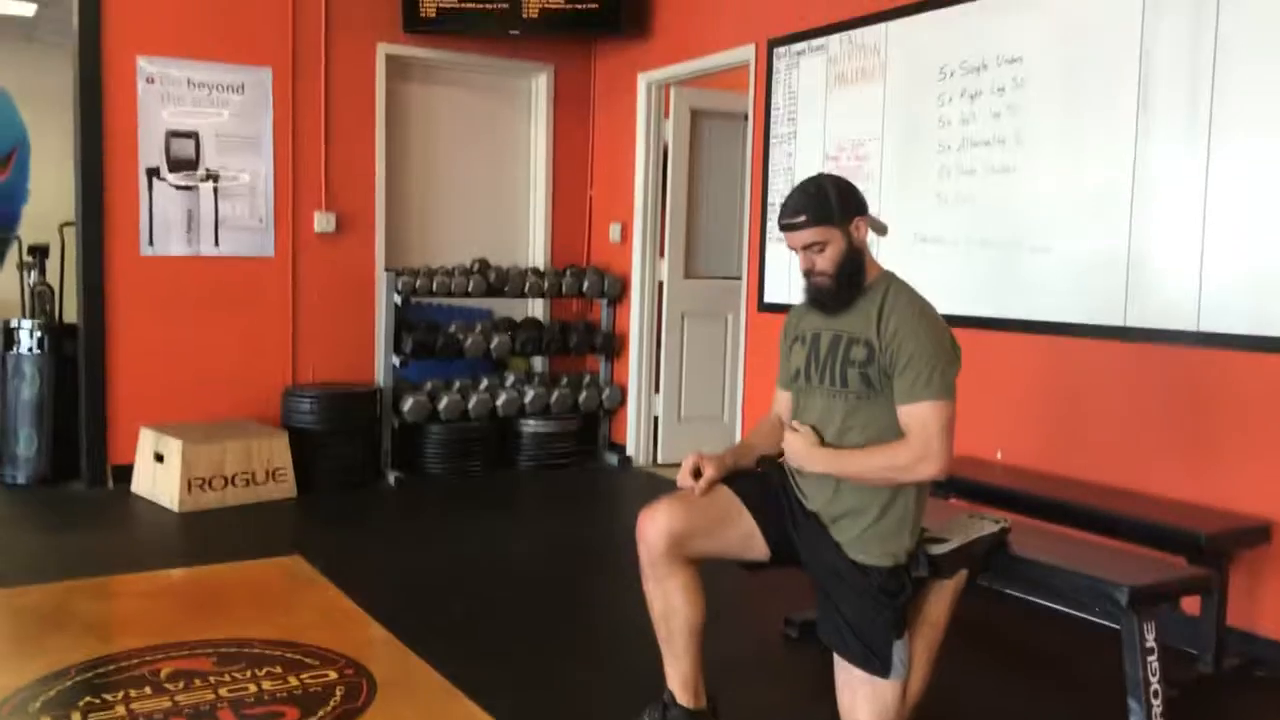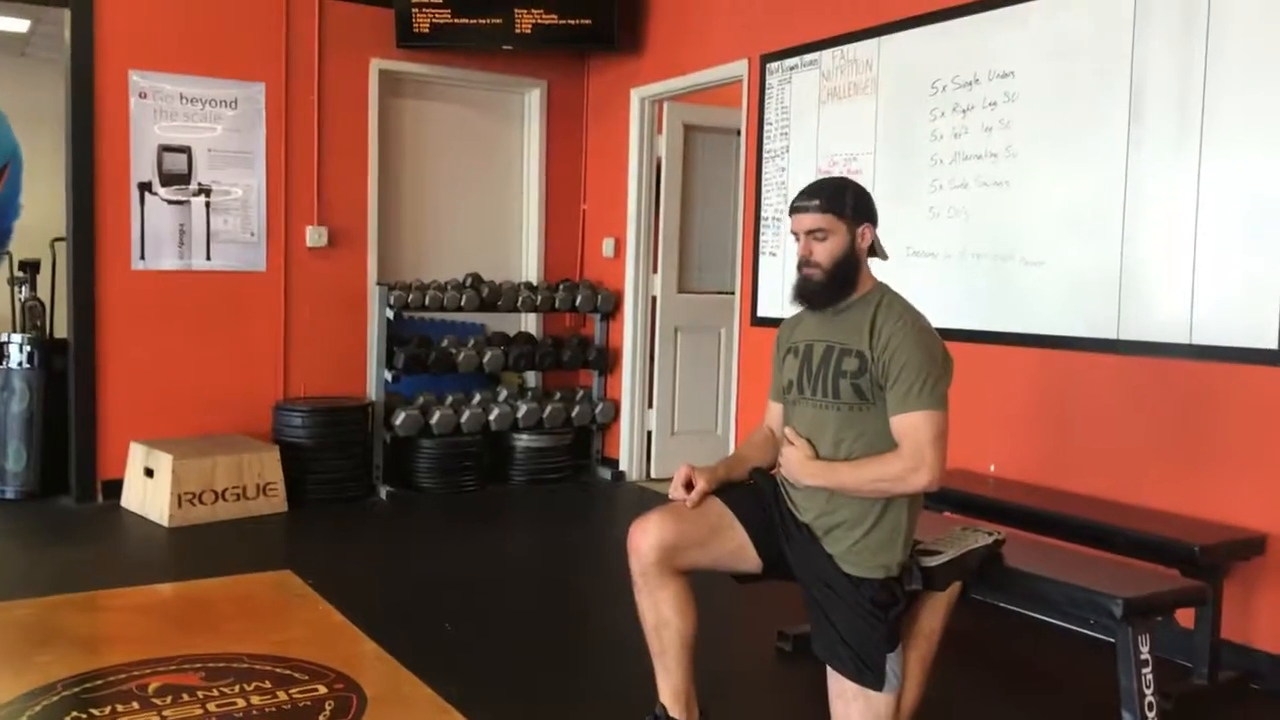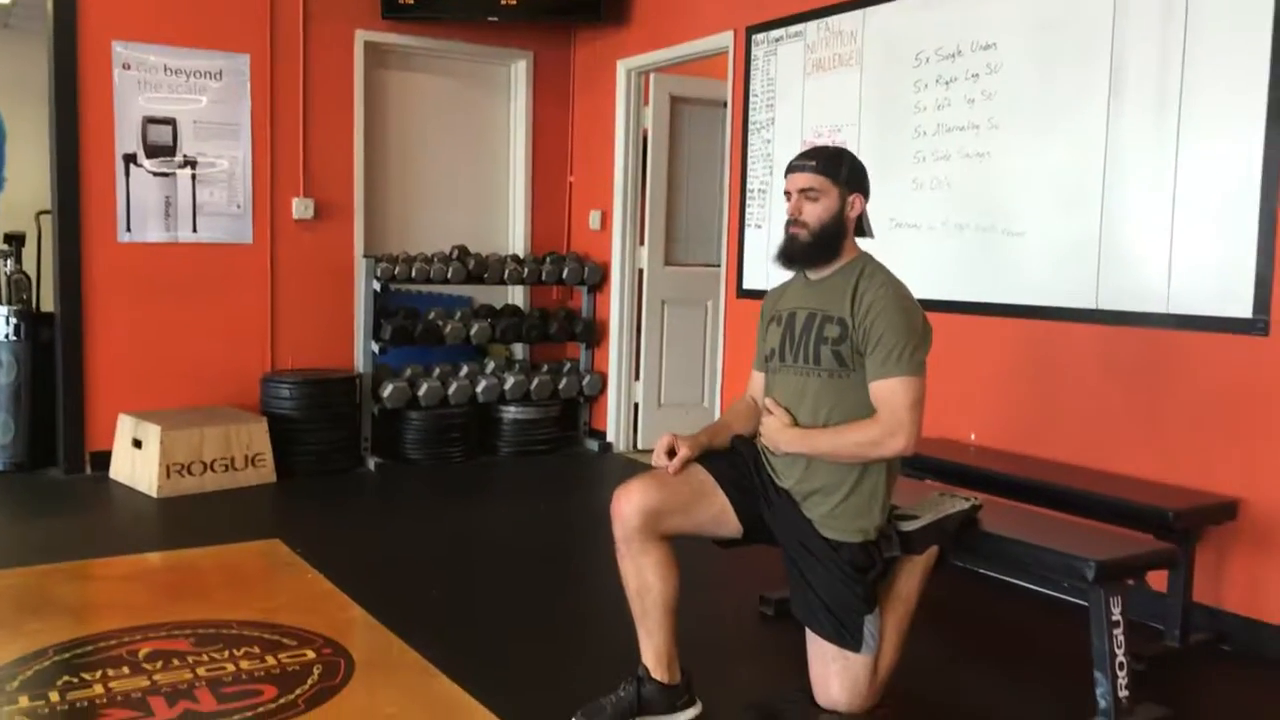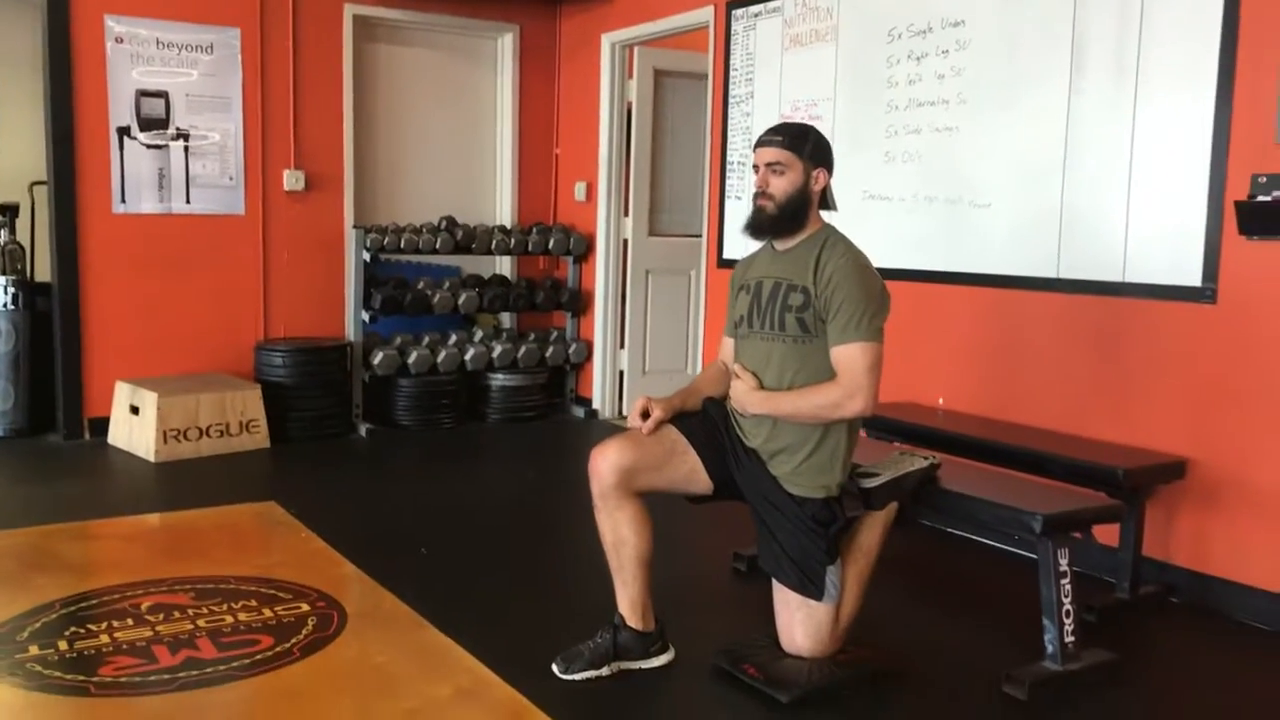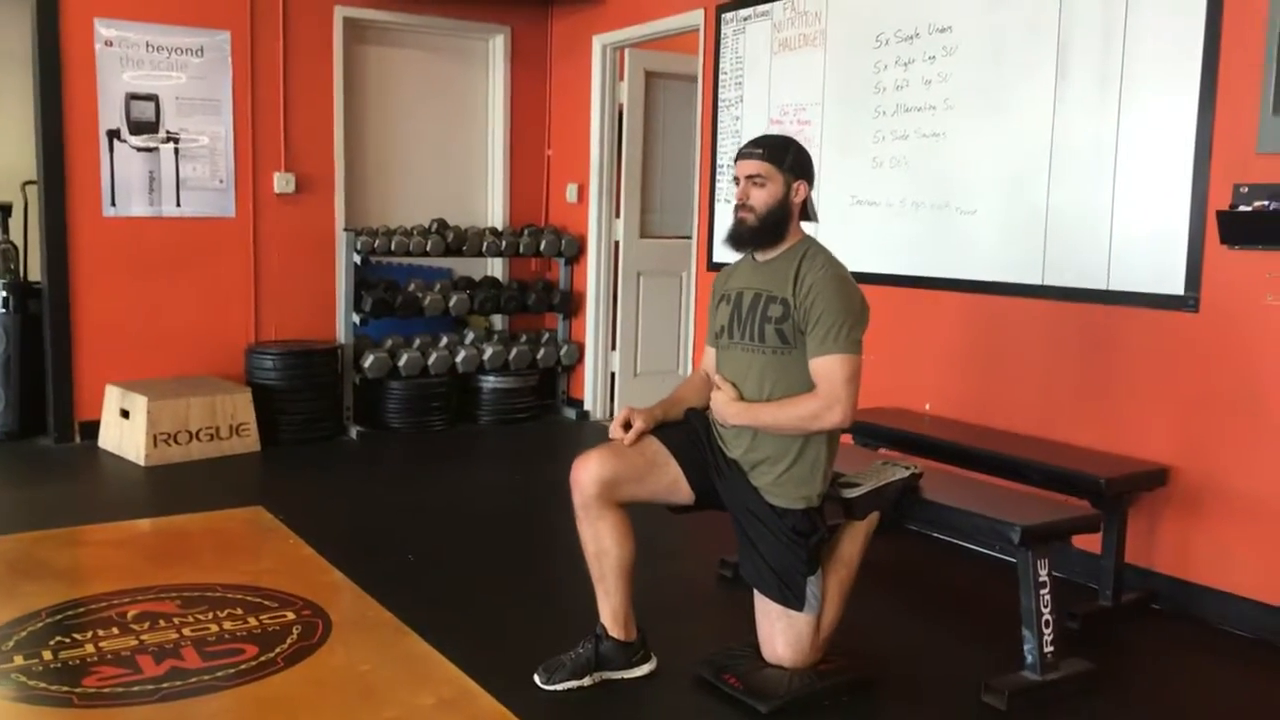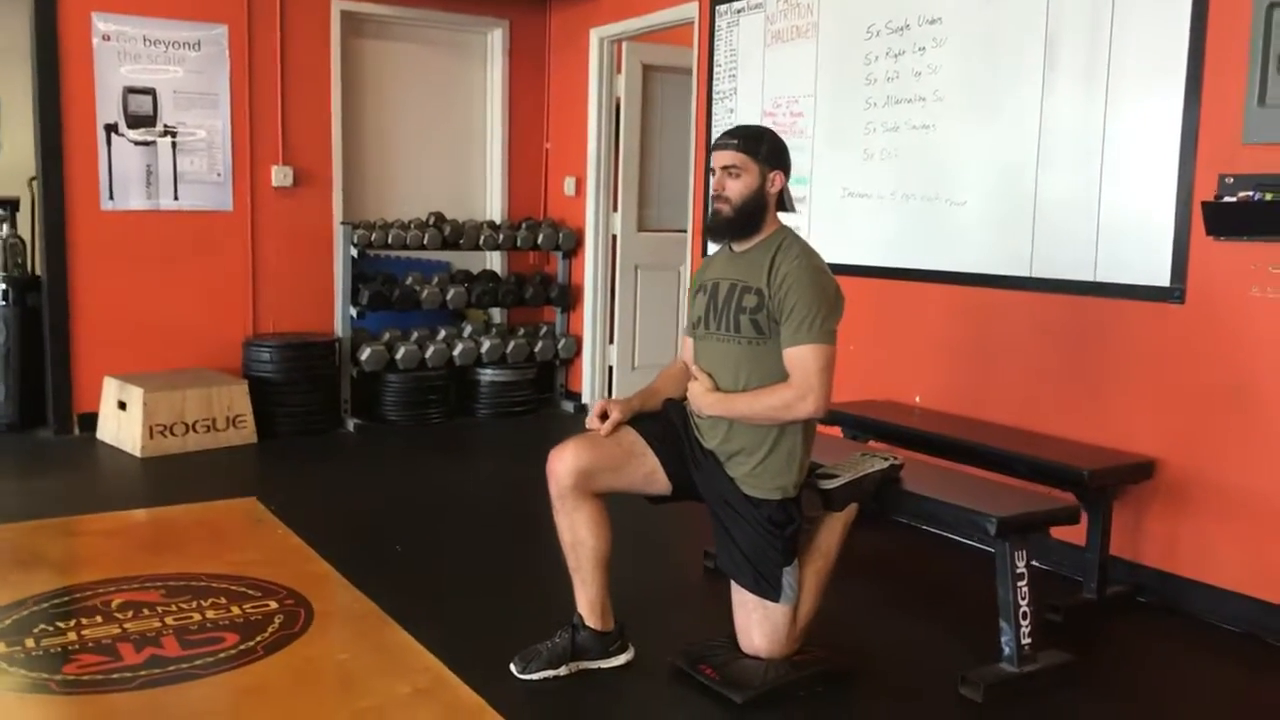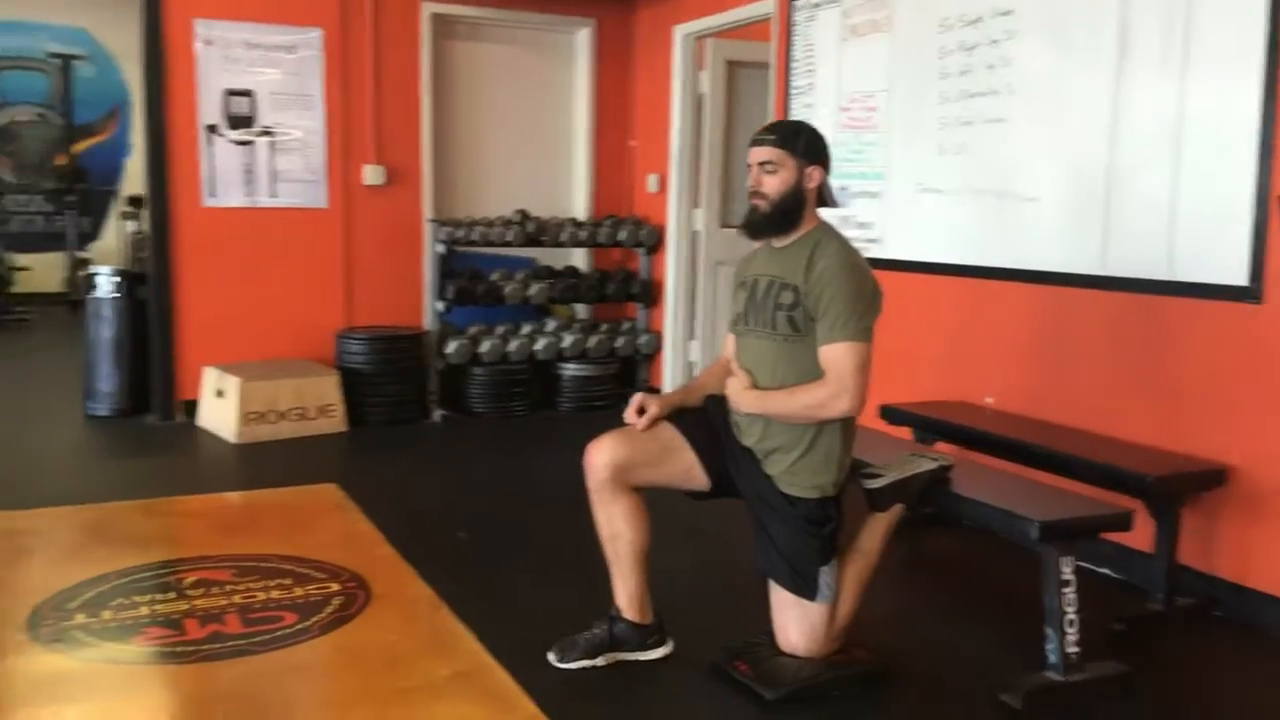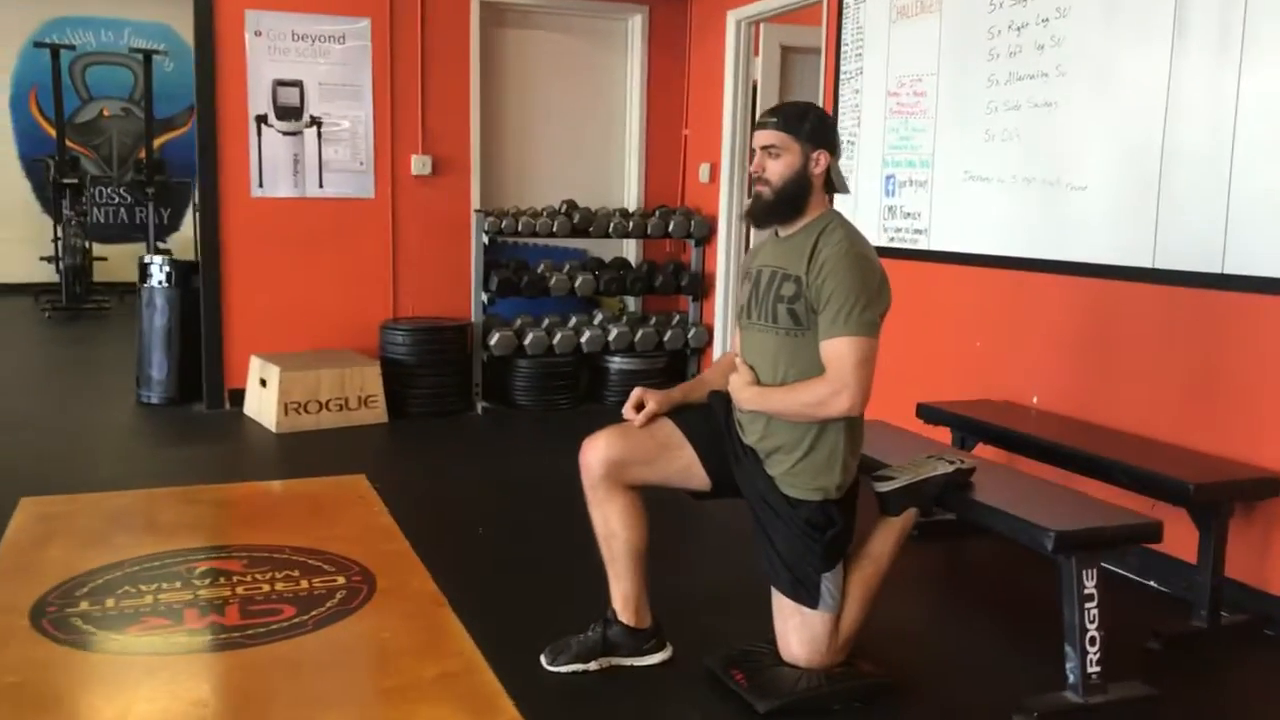
dt=0.5s
person 1, frame 1
left shoulder: (911, 323)
right shoulder: (801, 320)
left elbow: (929, 458)
left wrist: (820, 456)
right wrist: (728, 459)
left hip: (867, 531)
right hip: (794, 496)
right knee: (658, 528)
left ankle: (940, 586)
person 1, frame 2
left shoulder: (901, 332)
right shoulder: (795, 331)
left elbow: (921, 468)
left wrist: (811, 470)
right wrist: (719, 471)
left hip: (855, 545)
right hip: (784, 507)
right knee: (650, 541)
left ankle: (935, 587)
person 1, frame 3
left shoulder: (881, 299)
right shoulder: (779, 300)
left elbow: (897, 433)
left wrist: (790, 436)
right wrist: (700, 440)
left hip: (834, 508)
right hip: (764, 473)
right knee: (633, 506)
left ankle: (911, 549)
person 1, frame 4
left shoulder: (842, 269)
right shoulder: (749, 268)
left elbow: (856, 396)
left wrist: (756, 400)
right wrist: (673, 402)
left hip: (799, 464)
right hip: (734, 434)
left knee: (808, 647)
right knee: (609, 464)
left ankle: (873, 512)
right ankle: (638, 634)
person 1, frame 5
left shoulder: (822, 281)
right shoulder: (731, 278)
left elbow: (835, 408)
left wrist: (737, 410)
right wrist: (655, 412)
left hip: (780, 476)
right hip: (715, 443)
left knee: (789, 657)
right knee: (591, 476)
left ankle: (855, 519)
right ankle: (621, 643)
person 1, frame 6
left shoulder: (796, 270)
right shoulder: (711, 266)
left elbow: (808, 399)
left wrist: (711, 401)
right wrist: (632, 403)
left hip: (755, 466)
right hip: (694, 434)
left knee: (766, 648)
right knee: (566, 466)
left ankle: (835, 509)
right ankle: (597, 634)
person 1, frame 7
left shoulder: (835, 266)
right shoulder: (754, 261)
left elbow: (843, 396)
left wrist: (749, 398)
right wrist: (672, 399)
left hip: (795, 462)
right hip: (737, 432)
left knee: (805, 646)
right knee: (605, 459)
left ankle: (885, 506)
right ankle: (637, 626)
person 1, frame 8
left shoulder: (840, 255)
right shoulder: (764, 249)
left elbow: (845, 395)
left wrist: (749, 394)
right wrist: (672, 395)
left hip: (800, 465)
right hip: (741, 429)
left knee: (809, 655)
right knee: (601, 457)
left ankle: (896, 509)
right ankle: (633, 630)
